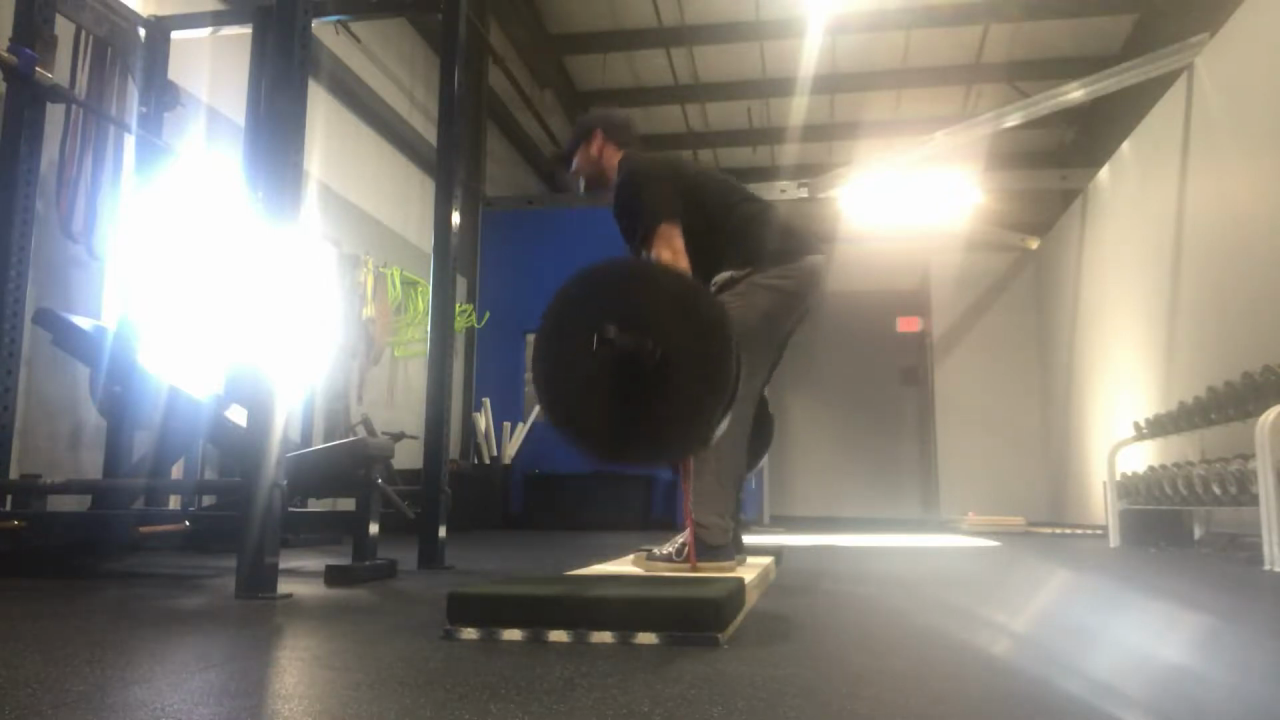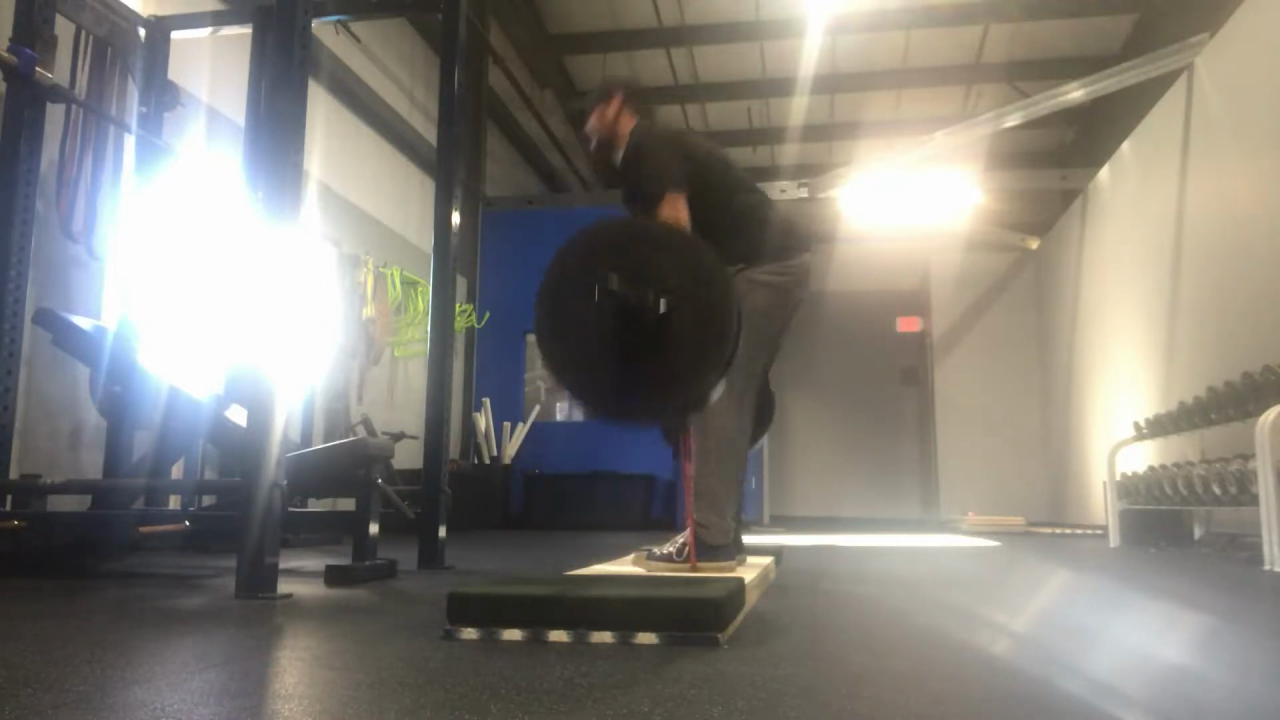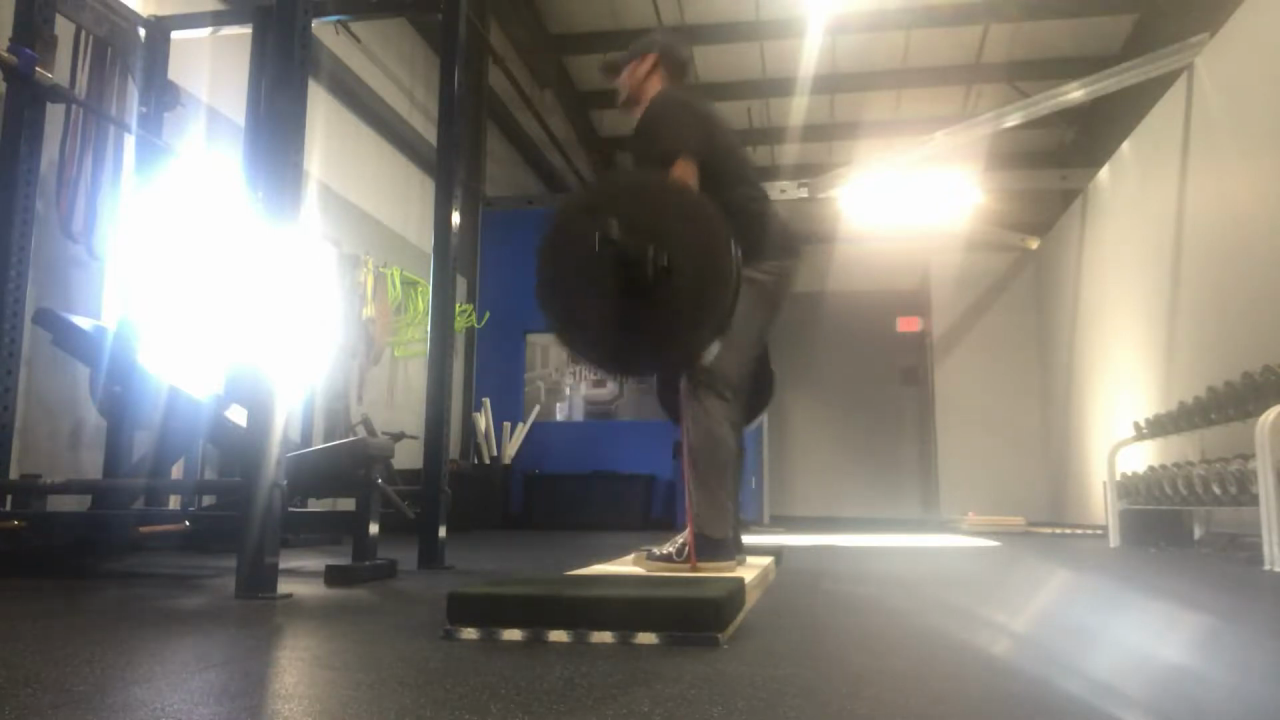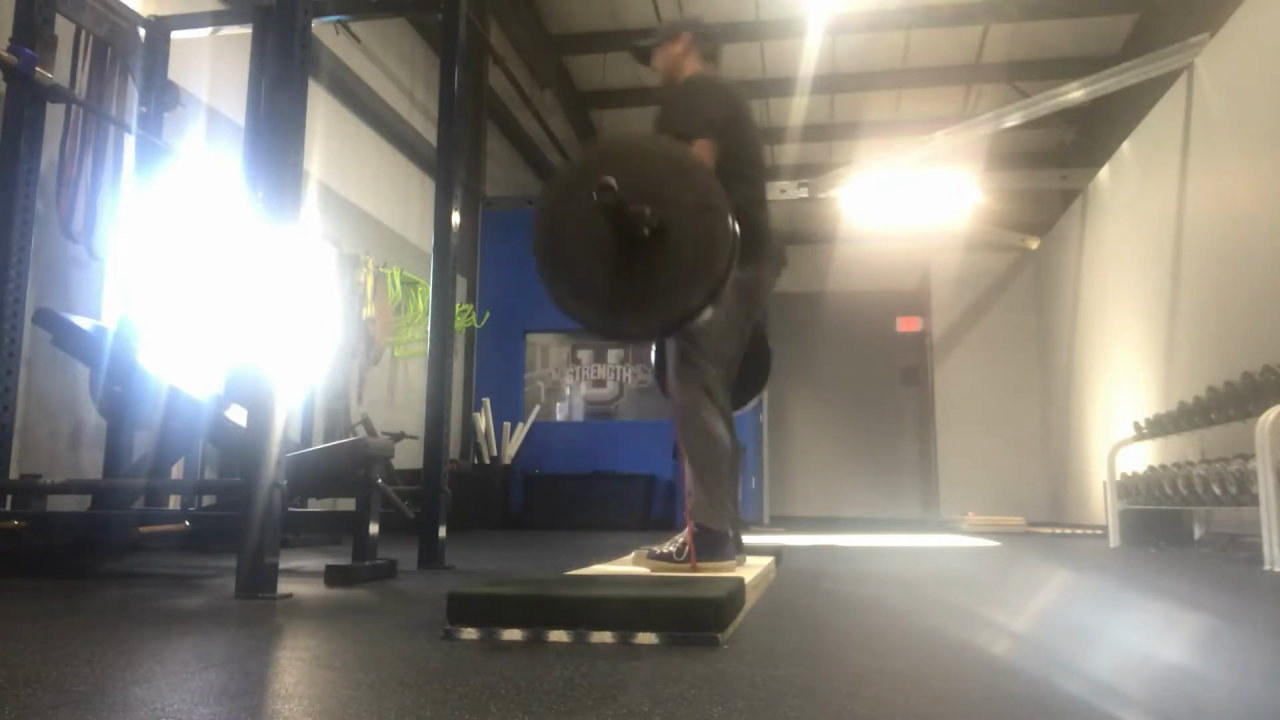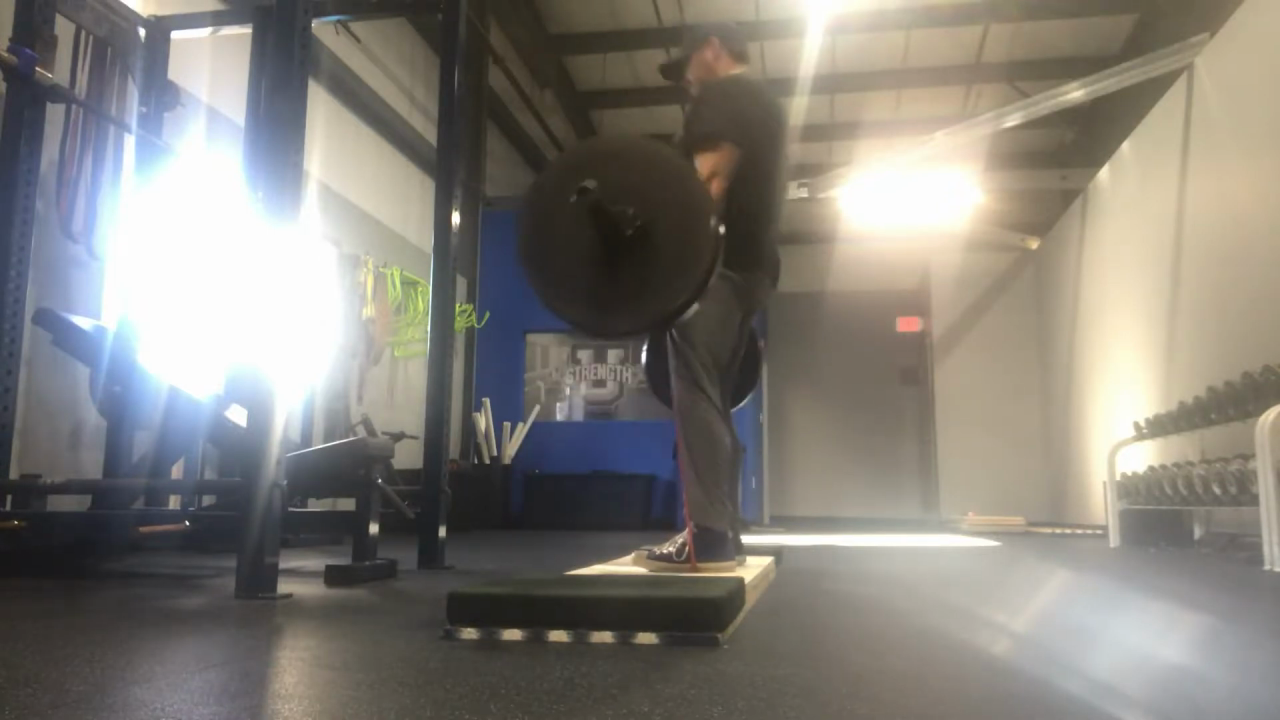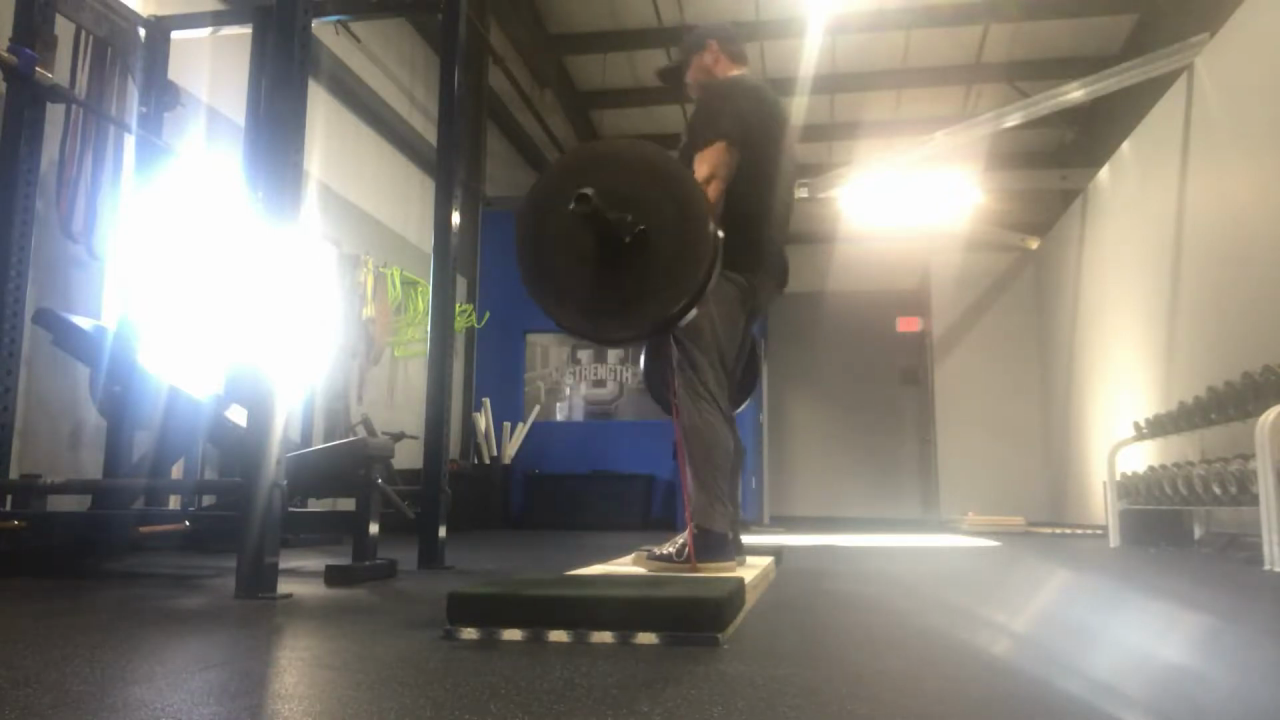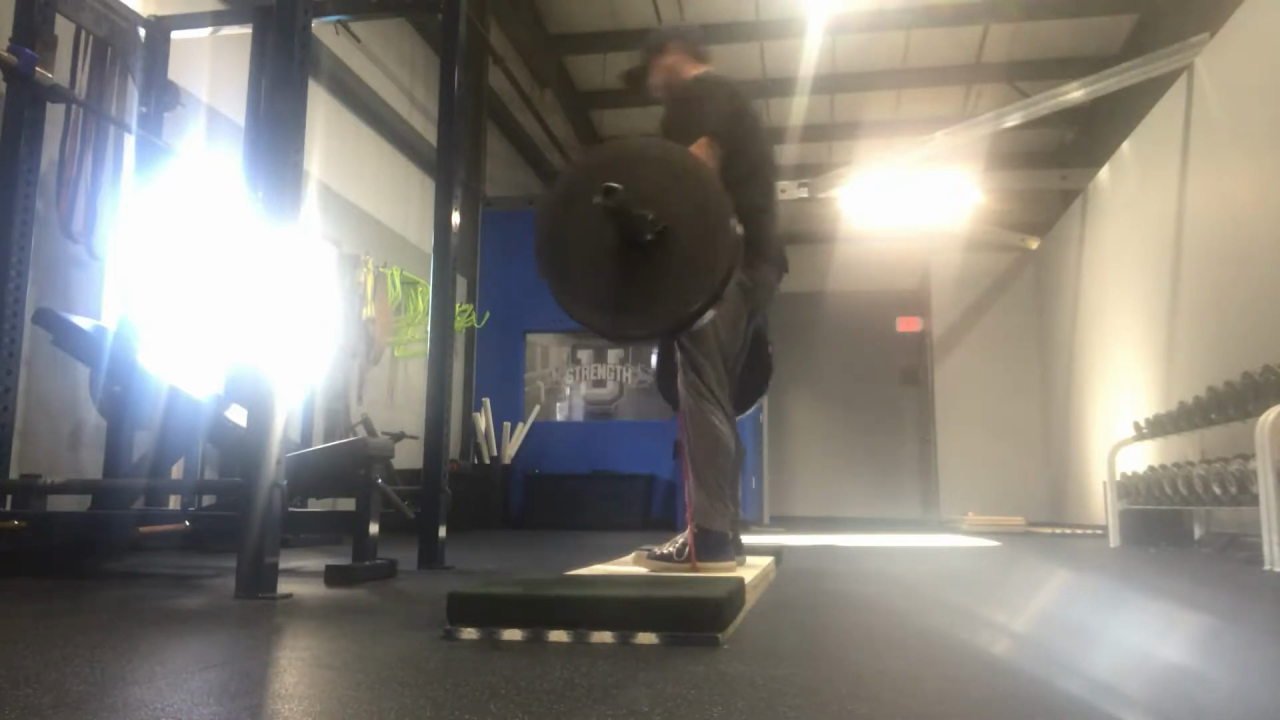
dt=0.1s
person 1, frame 1
left shoulder: (637, 179)
right shoulder: (652, 179)
left elbow: (672, 262)
right elbow: (682, 261)
left hip: (767, 265)
right hip: (786, 262)
left ankle: (708, 542)
right ankle: (720, 536)
person 1, frame 2
left shoulder: (644, 148)
right shoulder: (659, 149)
left elbow: (674, 230)
right elbow: (684, 237)
left hip: (761, 262)
right hip: (776, 260)
left knee: (714, 393)
right knee: (725, 395)
left ankle: (709, 542)
right ankle: (720, 535)
person 1, frame 3
left shoulder: (663, 114)
right shoulder: (686, 117)
left hip: (742, 257)
right hip: (760, 256)
left knee: (706, 392)
right knee: (714, 399)
left ankle: (709, 541)
right ankle: (720, 536)
person 1, frame 4
left shoulder: (690, 92)
right shoulder: (716, 100)
right hip: (742, 257)
left knee: (696, 394)
right knee: (706, 396)
left ankle: (709, 539)
right ankle: (718, 534)
person 1, frame 5
left shoulder: (726, 93)
right shoulder: (758, 105)
left elbow: (712, 177)
left hip: (715, 262)
right hip: (745, 265)
left knee: (695, 399)
right knee: (709, 402)
left ankle: (708, 540)
right ankle: (720, 535)
person 1, frame 6
left shoulder: (728, 95)
right shoulder: (760, 106)
left elbow: (709, 179)
left hip: (721, 264)
right hip: (751, 267)
left knee: (699, 400)
right knee: (711, 404)
left ankle: (709, 540)
right ankle: (719, 535)
person 1, frame 7
left shoulder: (697, 93)
right shoulder: (726, 101)
right hip: (750, 260)
left knee: (702, 397)
right knee: (712, 398)
left ankle: (708, 540)
right ankle: (719, 535)
